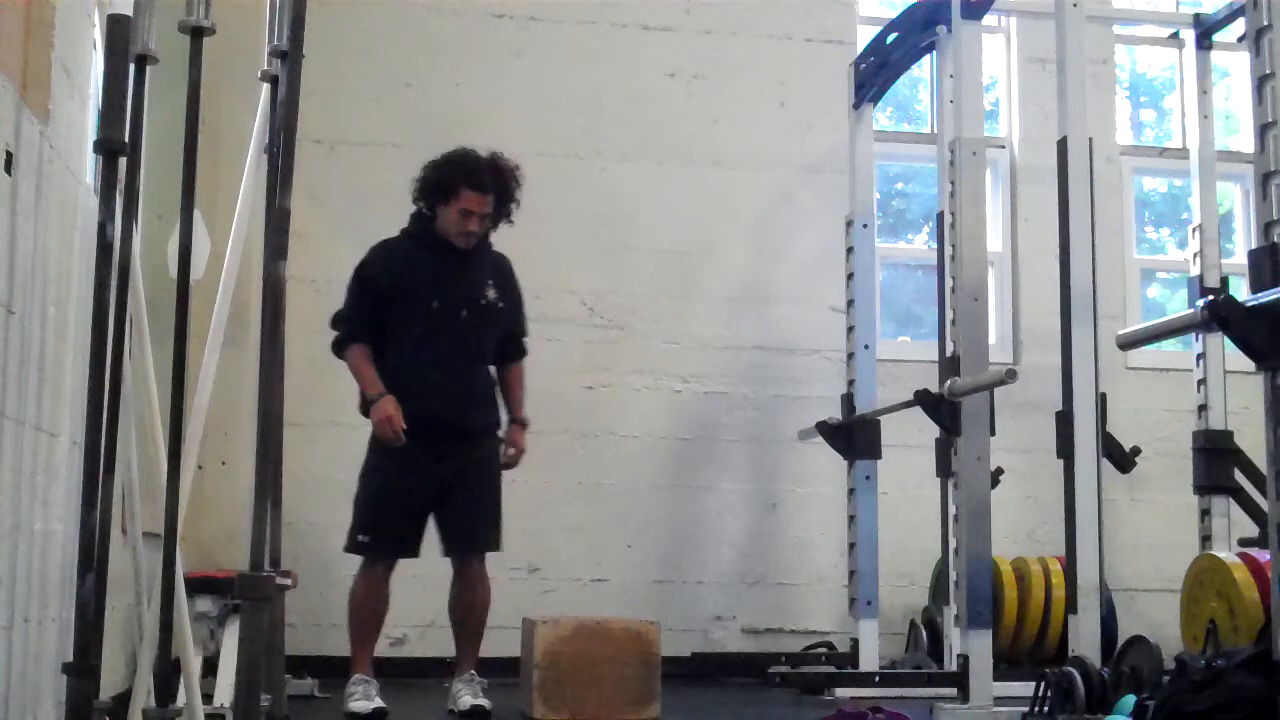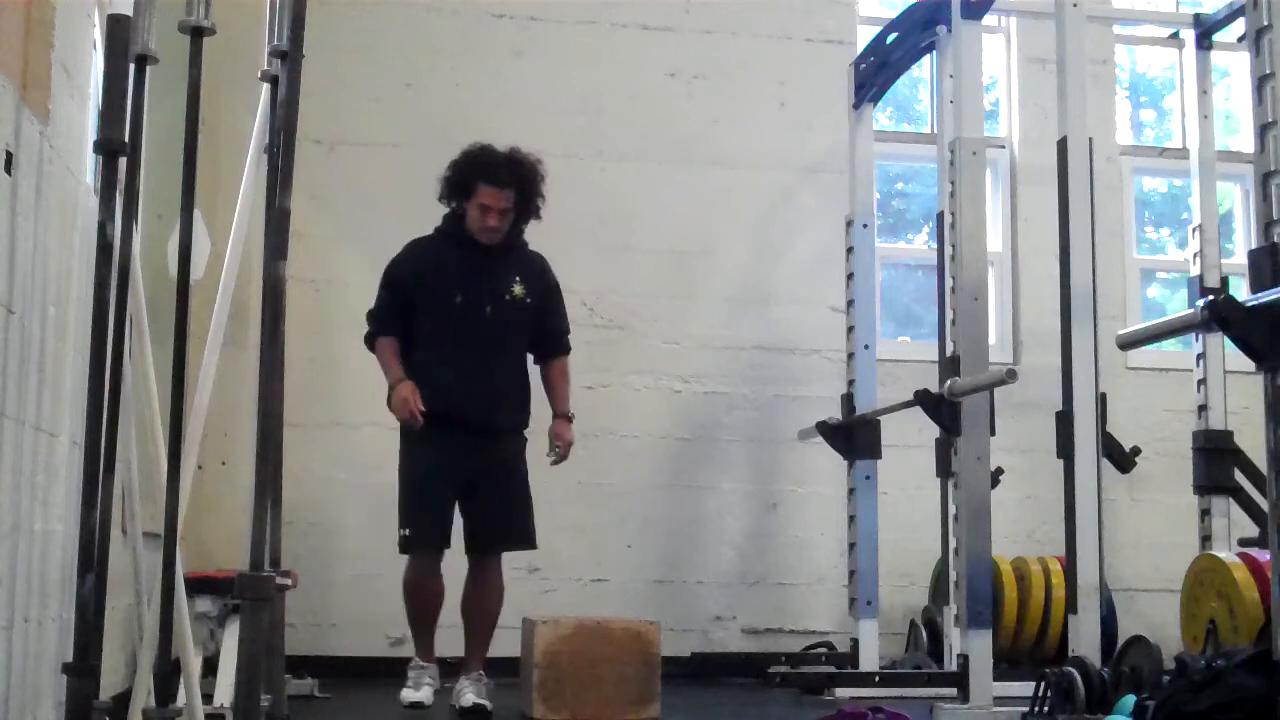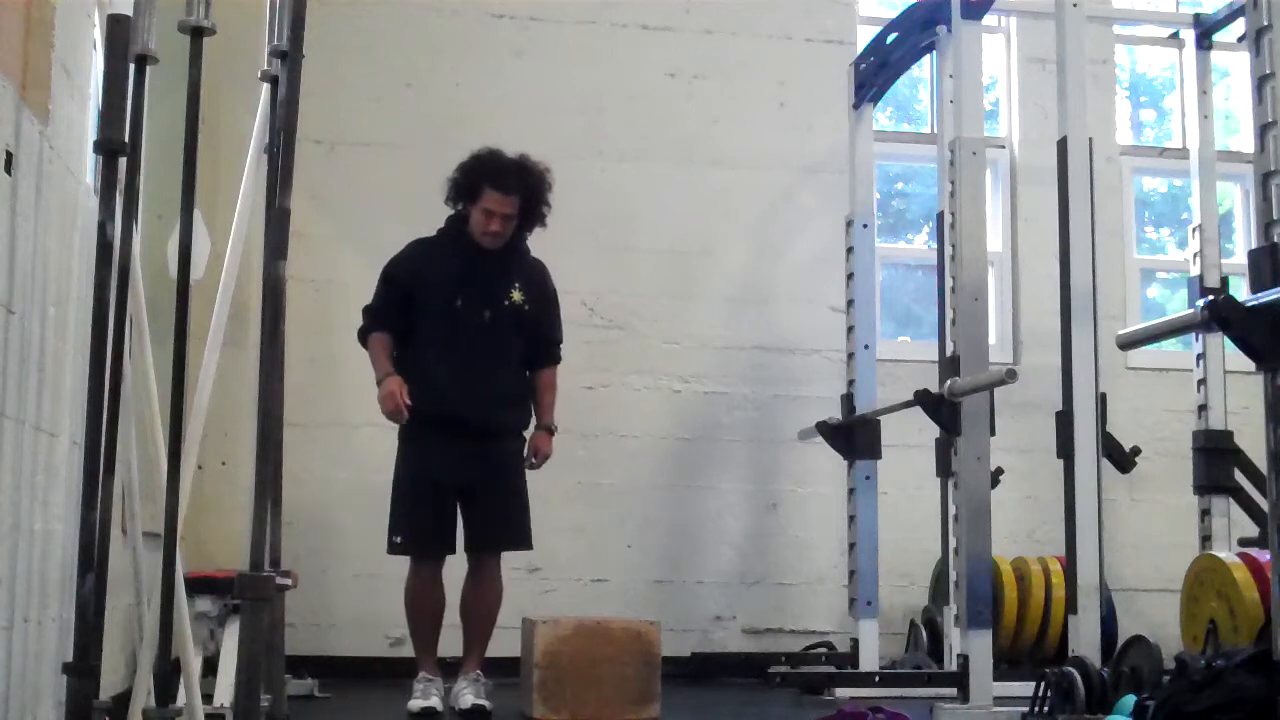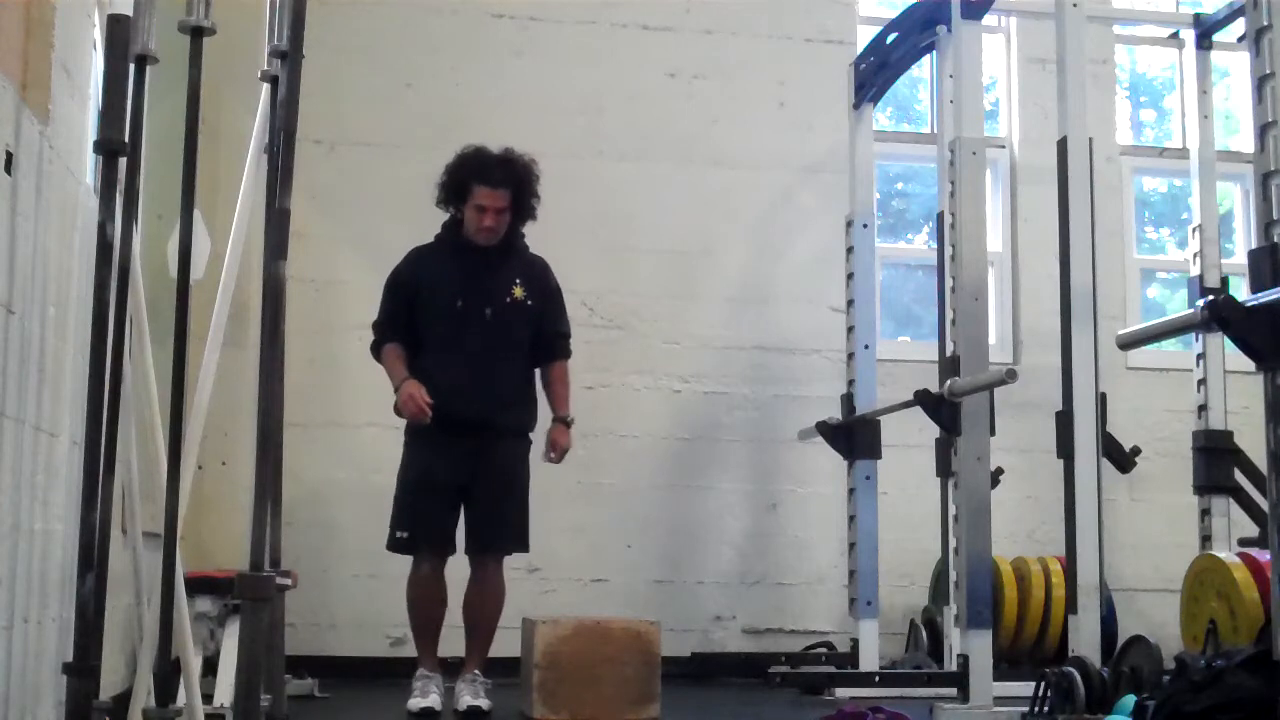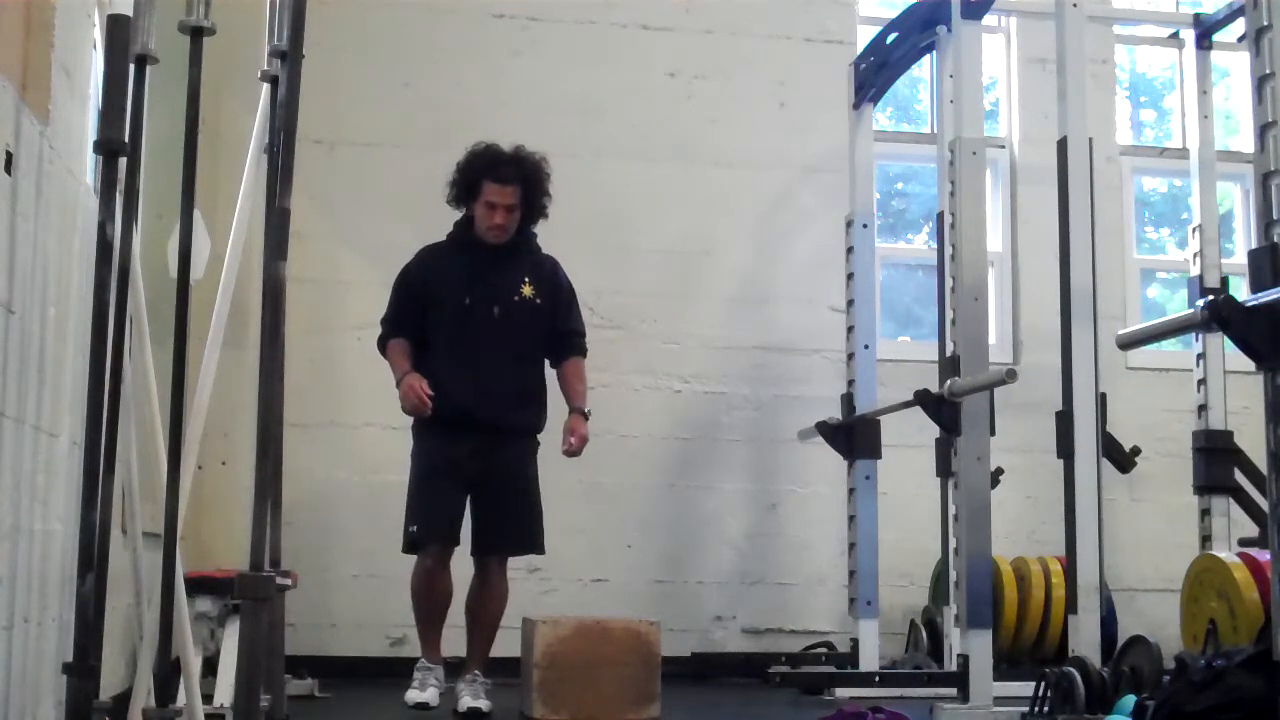
dt=0.4s
person 1, frame 1
left shoulder: (497, 271)
right shoulder: (390, 259)
left elbow: (510, 353)
right elbow: (352, 336)
left wrist: (517, 420)
right wrist: (377, 395)
left hip: (473, 442)
right hip: (403, 438)
left knee: (472, 559)
right knee: (378, 560)
person 1, frame 2
left shoulder: (532, 270)
right shoulder: (419, 258)
left elbow: (553, 349)
right elbow: (383, 329)
left wrist: (562, 414)
right wrist: (398, 380)
left hip: (499, 438)
right hip: (430, 432)
left knee: (487, 558)
right knee: (424, 552)
right ankle: (423, 663)
person 1, frame 3
left shoulder: (532, 277)
right shoulder: (420, 259)
left elbow: (544, 359)
right elbow: (378, 324)
left wrist: (545, 425)
right wrist: (387, 374)
left hip: (499, 441)
right hip: (428, 435)
left knee: (487, 557)
right knee: (425, 559)
person 1, frame 4
left shoulder: (533, 274)
right shoulder: (421, 266)
left elbow: (553, 352)
right elbow: (388, 336)
left wrist: (561, 418)
right wrist: (403, 381)
left hip: (503, 440)
right hip: (433, 437)
left knee: (488, 560)
right knee: (427, 556)
right ankle: (428, 673)
person 1, frame 5
left shoulder: (545, 273)
right shoulder: (432, 264)
left elbow: (568, 348)
right elbow: (395, 330)
left wrist: (578, 410)
right wrist: (405, 374)
left hip: (512, 440)
right hip: (441, 435)
left knee: (493, 560)
right knee: (432, 551)
right ankle: (429, 664)
